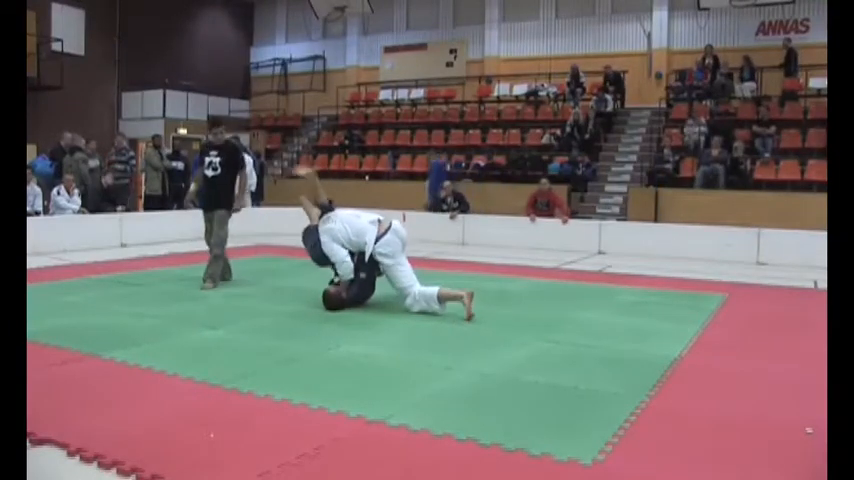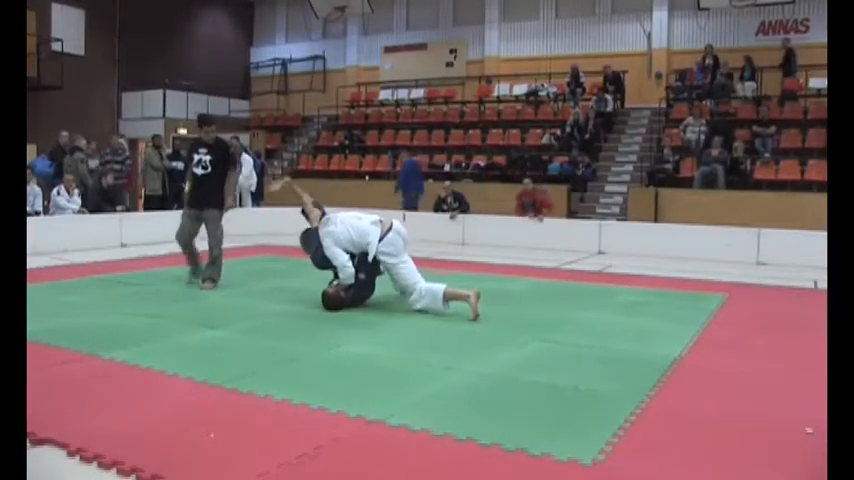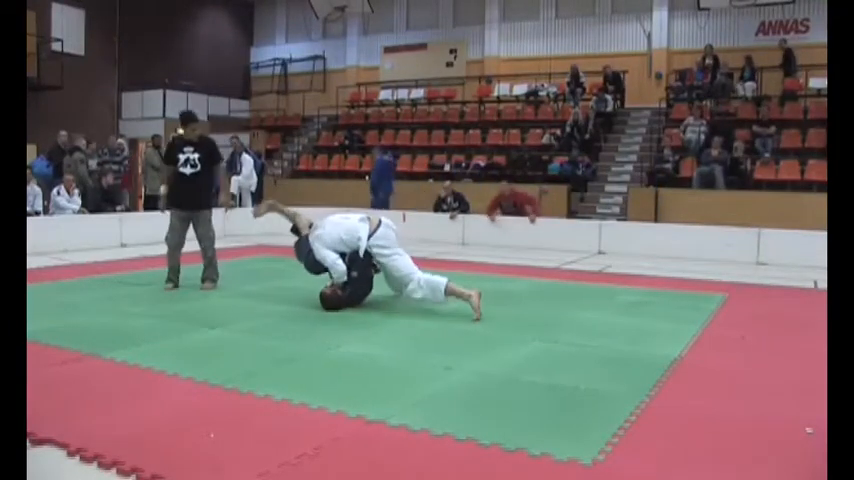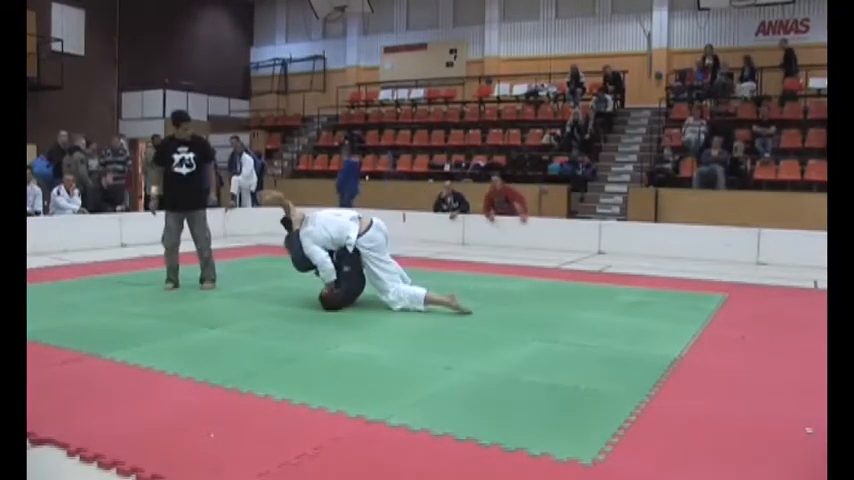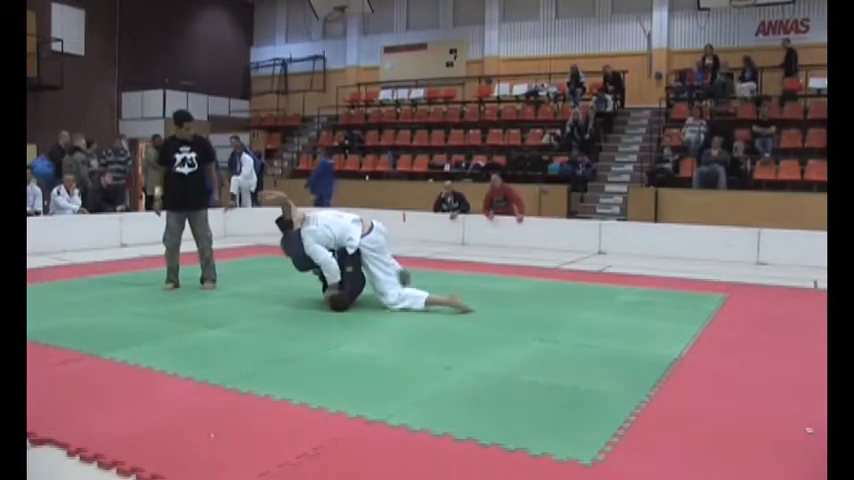
dt=0.4s
person 1, frame 1
left shoulder: (325, 238)
right shoulder: (332, 216)
left elbow: (346, 265)
left wrist: (341, 288)
left hip: (384, 246)
right hip: (394, 229)
left knee: (414, 297)
left ankle: (460, 296)
person 1, frame 2
left shoulder: (325, 239)
right shoulder: (329, 218)
left elbow: (346, 271)
left wrist: (339, 289)
left hip: (385, 245)
right hip: (394, 227)
left knee: (418, 292)
left ankle: (466, 296)
person 1, frame 3
left shoulder: (317, 244)
right shoulder: (315, 227)
left elbow: (339, 269)
right elbow: (296, 216)
left wrist: (334, 288)
left hip: (376, 241)
right hip: (382, 224)
left knee: (415, 281)
left ankle: (468, 295)
person 1, frame 4
left shoulder: (307, 240)
right shoulder: (311, 217)
left elbow: (326, 266)
right elbow: (293, 211)
left wrist: (329, 289)
right wrist: (281, 200)
left hip: (366, 243)
right hip: (374, 225)
left knee: (394, 295)
left ankle: (445, 302)
right ankle: (409, 286)
person 1, frame 5
left shoulder: (308, 240)
right shoulder: (307, 216)
left elbow: (330, 265)
right elbow: (290, 208)
left wrist: (332, 289)
right wrist: (282, 200)
left hip: (366, 243)
right hip: (373, 228)
left knee: (391, 297)
left ankle: (446, 301)
right ankle: (401, 274)
person 2, frame 1
left shoulder: (233, 149)
right shoulder: (205, 148)
left elbow: (242, 174)
left wrist: (239, 199)
right wrist: (192, 191)
left hip: (224, 202)
right hip: (208, 200)
left knee: (217, 241)
right knee: (212, 240)
left ankle: (211, 277)
right ankle: (225, 272)
person 2, frame 2
left shoulder: (223, 147)
right shoulder: (194, 145)
left elbow: (232, 172)
left wrist: (230, 197)
right wrist: (188, 191)
left hip: (214, 202)
right hip: (194, 201)
left knee: (215, 242)
right knee: (183, 237)
left ankle: (211, 277)
right ankle: (196, 269)
person 2, frame 3
left shoulder: (208, 144)
right shoulder: (174, 144)
left elbow: (218, 168)
right elbow: (168, 169)
right wrist: (164, 194)
left hip: (202, 202)
right hip: (179, 202)
left knee: (207, 242)
right knee: (174, 242)
left ankle: (210, 277)
right ankle: (172, 278)
person 2, frame 4
left shoulder: (201, 143)
right shoulder: (165, 145)
left elbow: (209, 168)
right elbow: (159, 171)
left wrist: (212, 191)
right wrist: (154, 195)
left hip: (197, 202)
right hip: (173, 203)
left knee: (203, 241)
right knee: (170, 243)
left ankle: (208, 277)
right ankle: (172, 278)
person 2, frame 5
left shoulder: (202, 143)
right shoulder: (168, 145)
left elbow: (210, 167)
right elbow: (162, 171)
right wrist: (158, 196)
left hip: (198, 202)
right hip: (174, 203)
left knee: (204, 242)
right knee: (171, 243)
left ankle: (209, 278)
right ankle: (172, 279)
